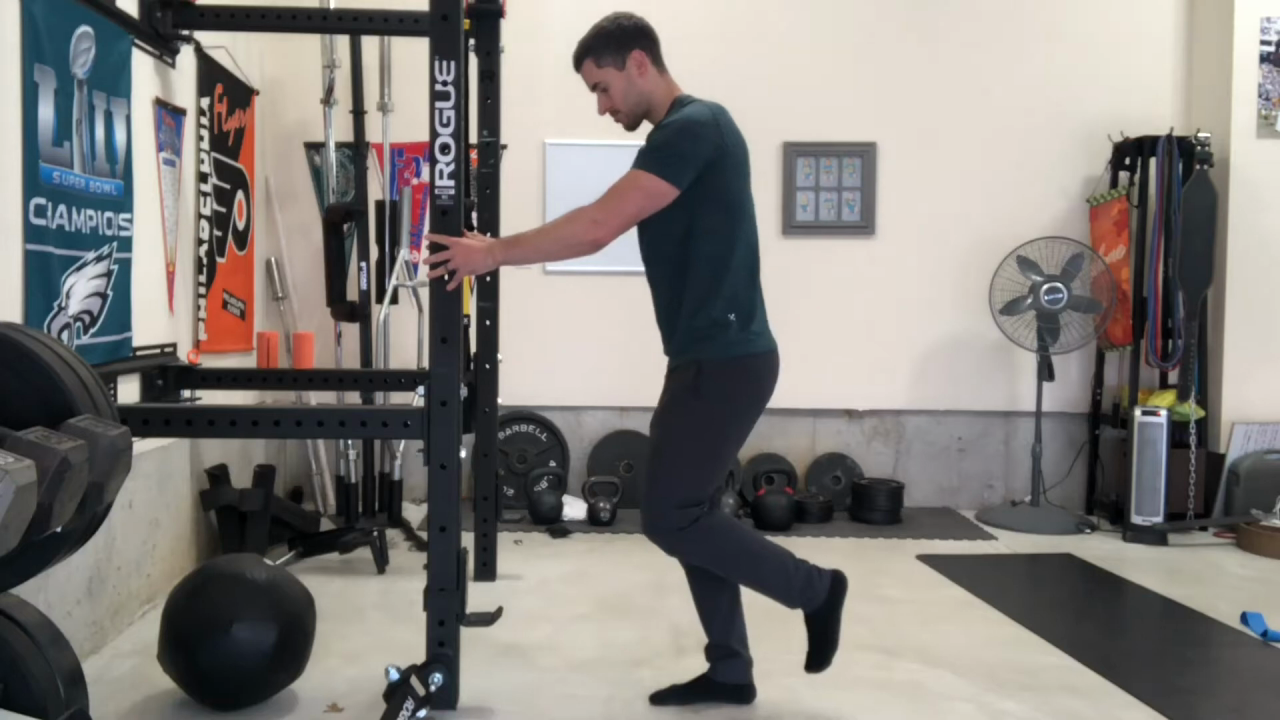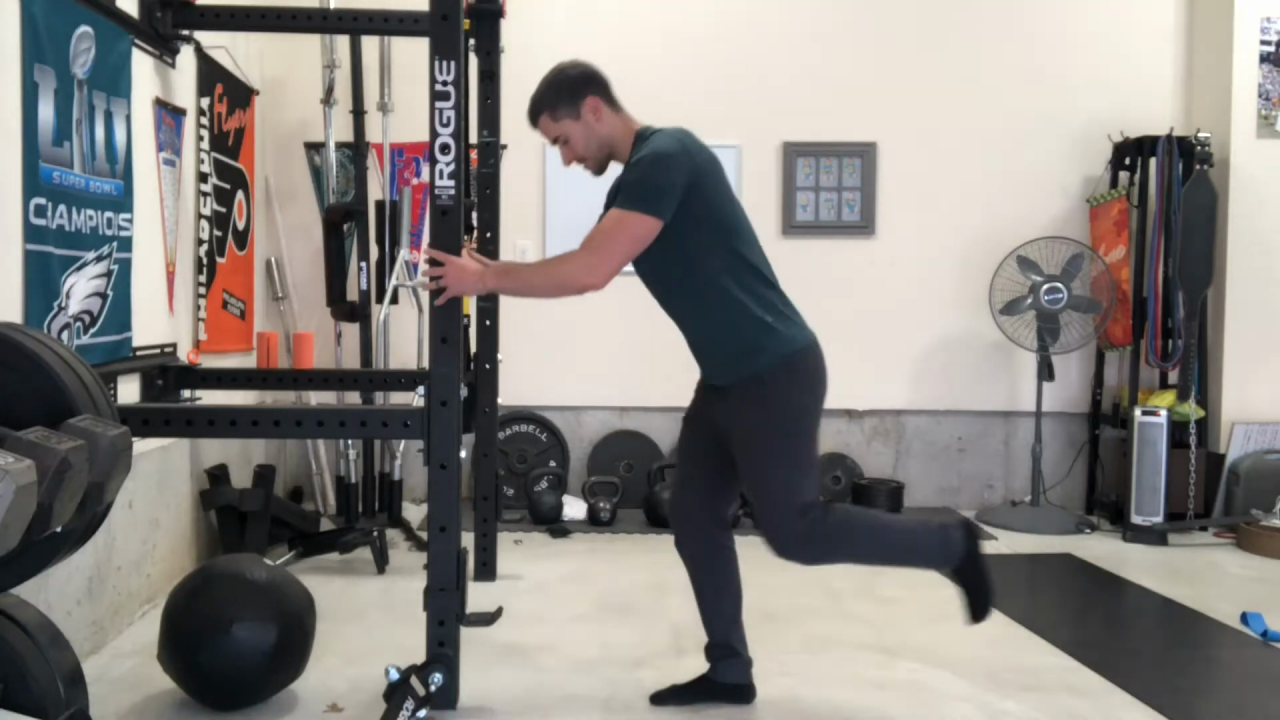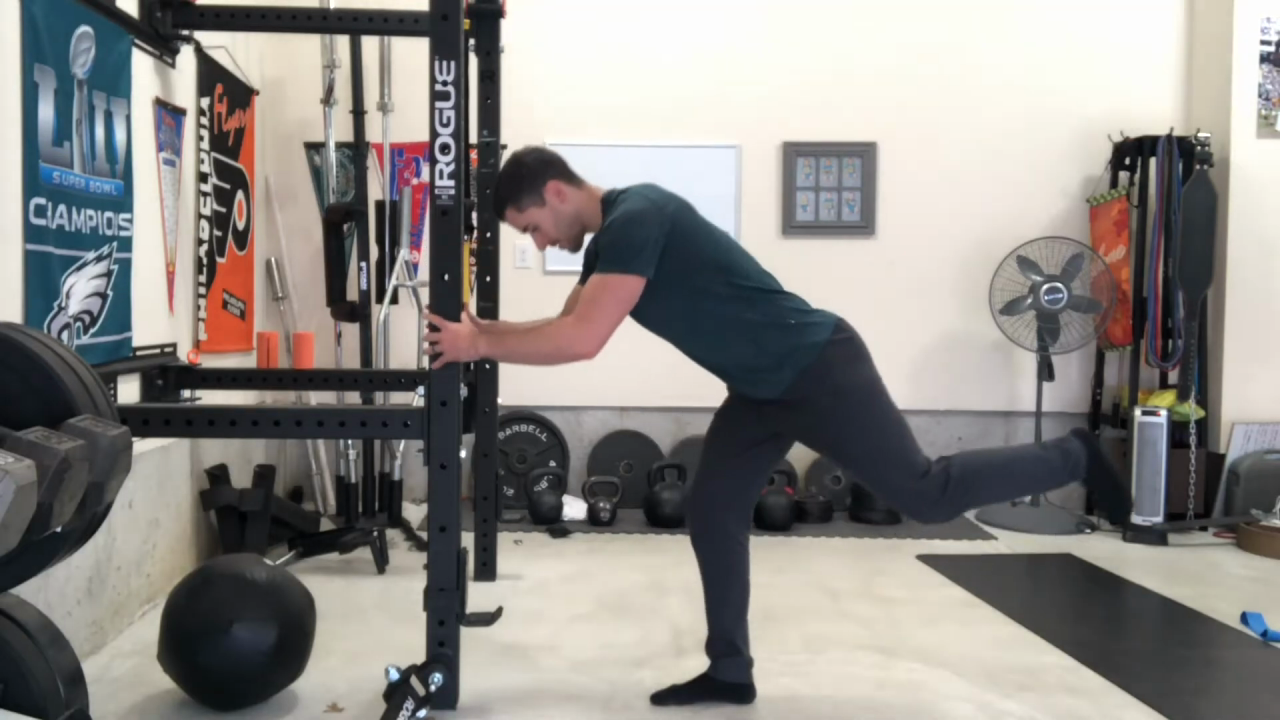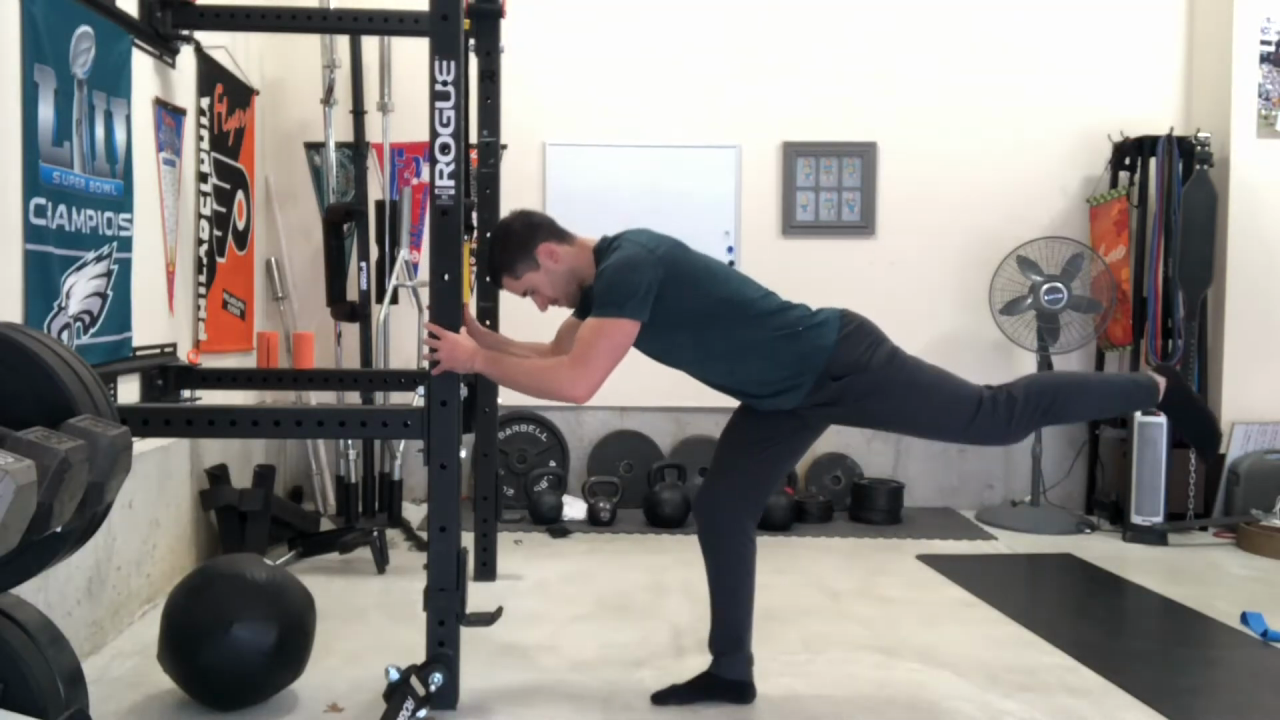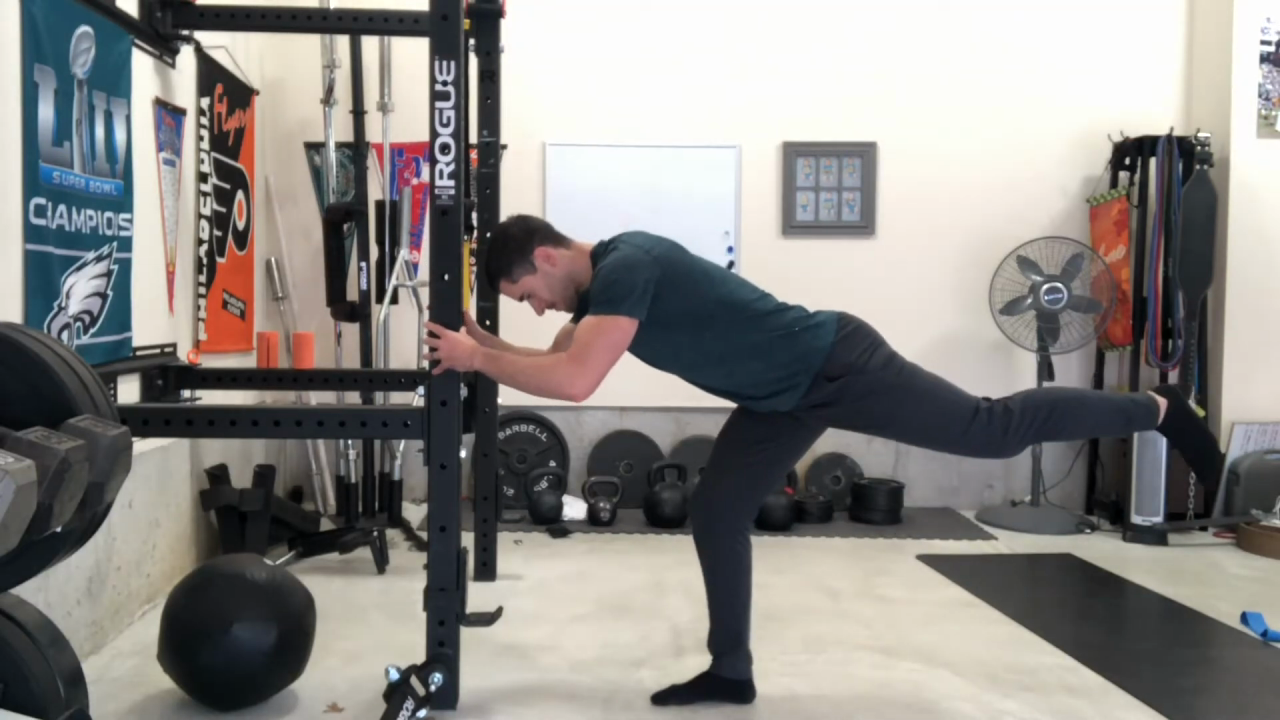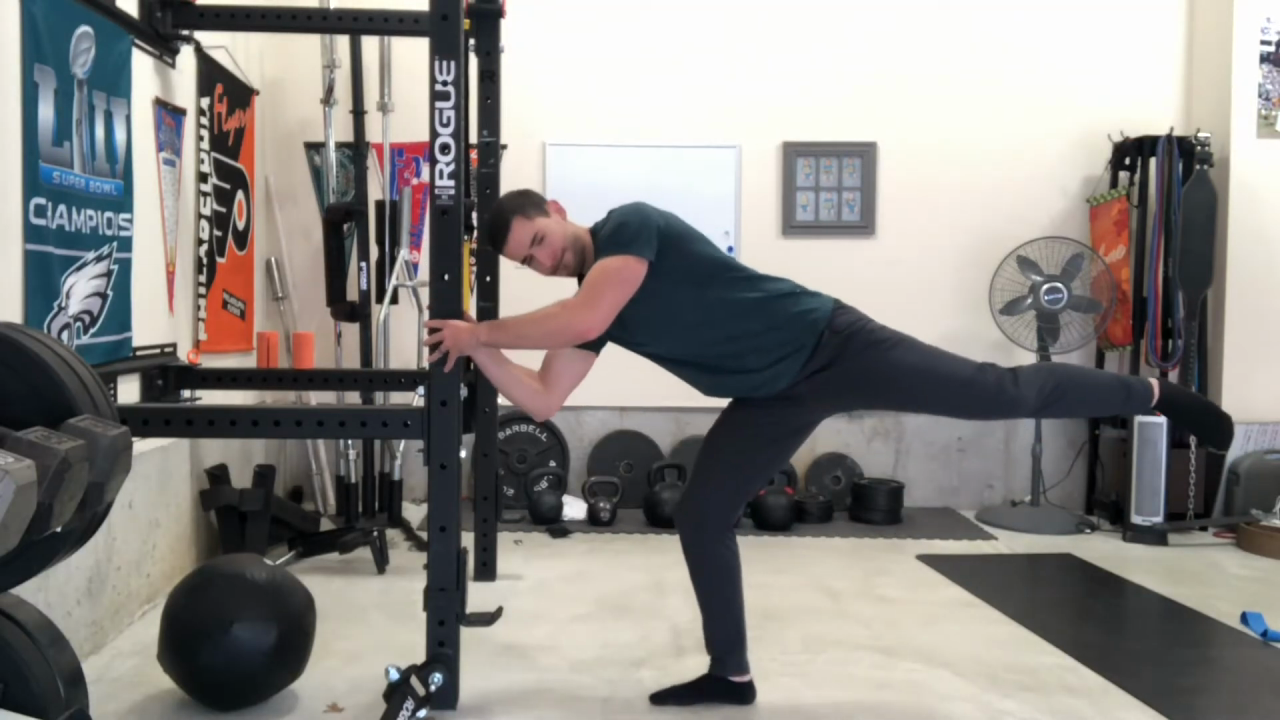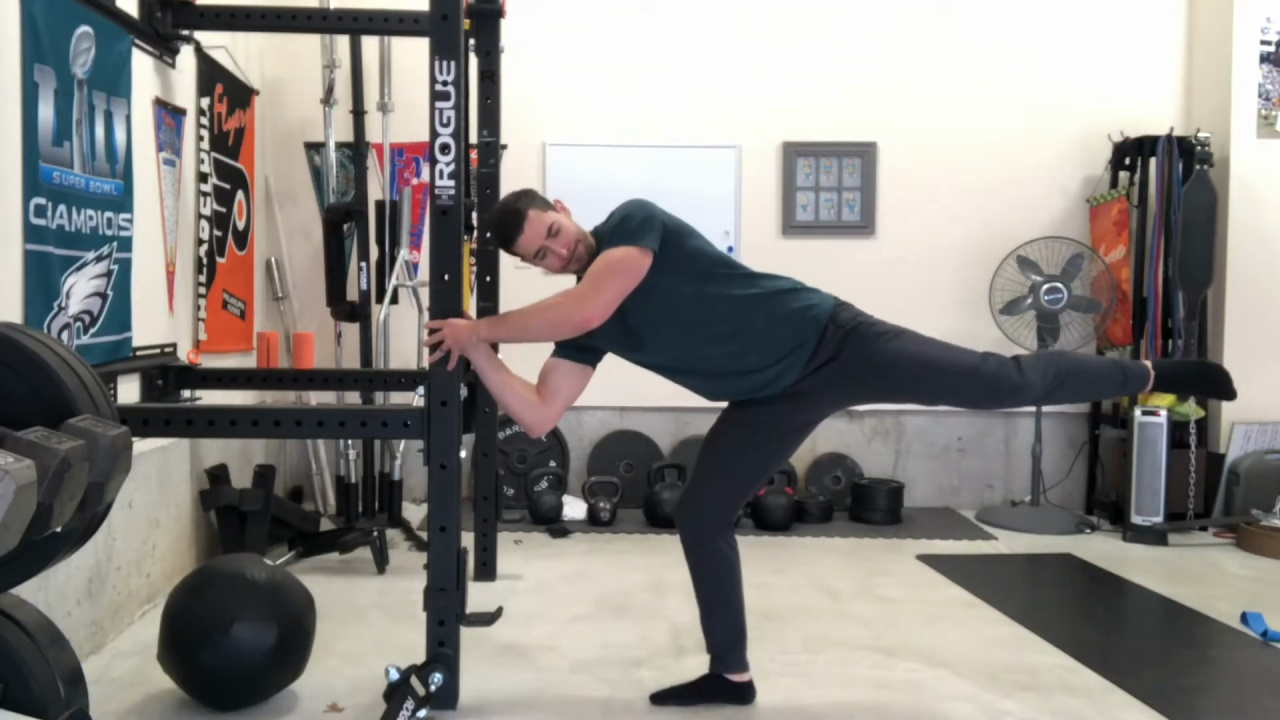
dt=0.7s
person 1, frame 1
left shoulder: (695, 128)
right shoulder: (677, 135)
left elbow: (597, 227)
right elbow: (603, 228)
left wrist: (492, 255)
right wrist: (499, 252)
left hip: (724, 361)
right hip: (706, 358)
left knee: (671, 519)
right knee: (688, 517)
left ankle: (814, 589)
right ankle: (729, 671)
person 1, frame 2
left shoulder: (665, 158)
right shoulder: (639, 176)
left elbow: (590, 273)
right elbow: (581, 269)
left wrist: (486, 280)
right wrist: (491, 272)
left hip: (775, 371)
right hip: (728, 376)
left knee: (795, 530)
right knee: (695, 519)
left ankle: (952, 545)
right ankle: (729, 671)
person 1, frame 3
left shoulder: (636, 219)
right shoulder: (609, 242)
left elbow: (582, 340)
right elbow: (566, 326)
left wrist: (478, 346)
right wrist: (482, 328)
left hip: (818, 369)
right hip: (764, 385)
left knee: (924, 495)
right knee: (712, 513)
left ankle: (1073, 459)
right ankle: (729, 669)
person 1, frame 4
left shoulder: (629, 267)
right shoulder: (607, 281)
left elbow: (576, 384)
right elbow: (558, 357)
left wrist: (476, 361)
right wrist: (482, 339)
left hip: (841, 364)
right hip: (789, 392)
left knee: (998, 417)
right knee: (721, 512)
left ankle: (1154, 389)
right ankle: (731, 670)
person 1, frame 5
left shoulder: (627, 266)
right shoulder: (603, 289)
left elbow: (574, 381)
right elbow: (556, 365)
left wrist: (477, 358)
right wrist: (481, 342)
left hip: (836, 367)
right hip: (784, 397)
left knee: (991, 430)
right knee: (716, 512)
left ankle: (1157, 411)
right ankle: (730, 670)
person 1, frame 6
left shoulder: (632, 226)
right shoulder: (588, 304)
left elbow: (582, 321)
right elbow: (542, 399)
left wrist: (480, 330)
right wrist: (478, 351)
left hip: (829, 343)
right hip: (772, 395)
left knee: (1001, 395)
right knee: (700, 516)
left ankle: (1154, 393)
right ankle: (731, 673)
person 1, frame 7
left shoulder: (634, 222)
right shoulder: (586, 327)
left elbow: (585, 307)
right elbow: (538, 416)
left wrist: (479, 327)
right wrist: (478, 355)
left hip: (827, 340)
right hip: (773, 396)
left knee: (1003, 383)
right knee: (700, 516)
left ankle: (1152, 373)
right ankle: (730, 674)
